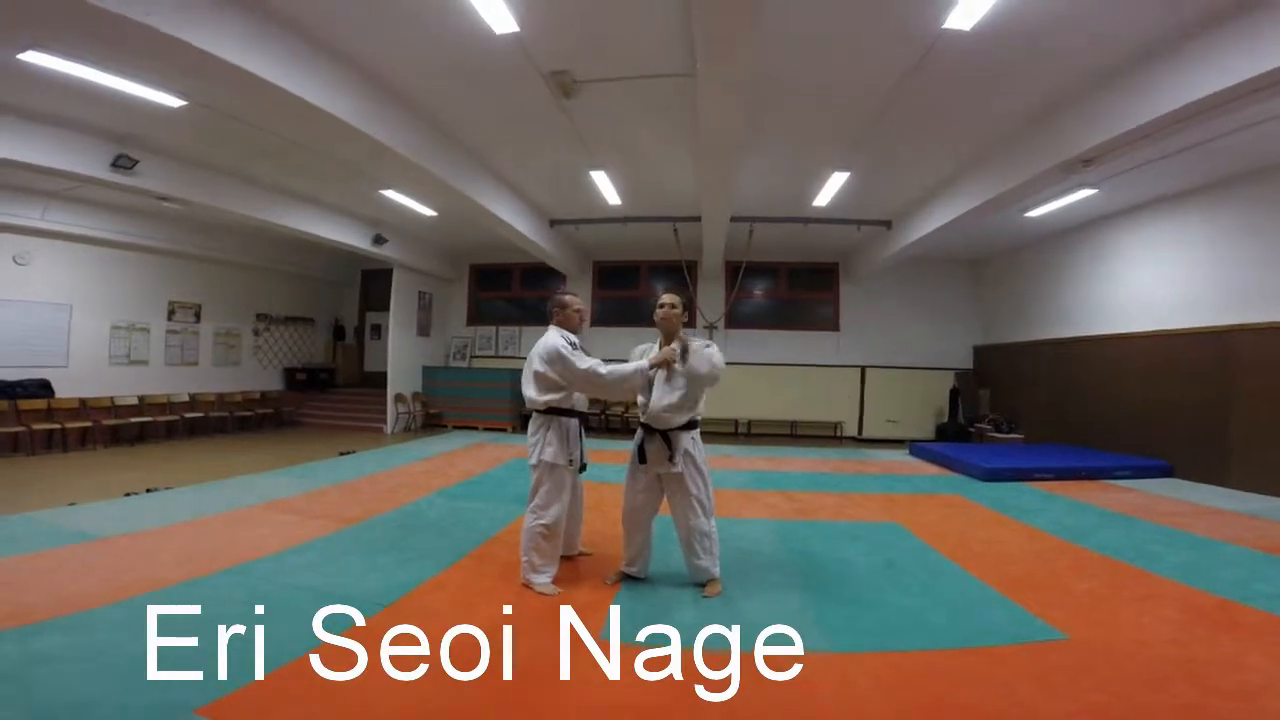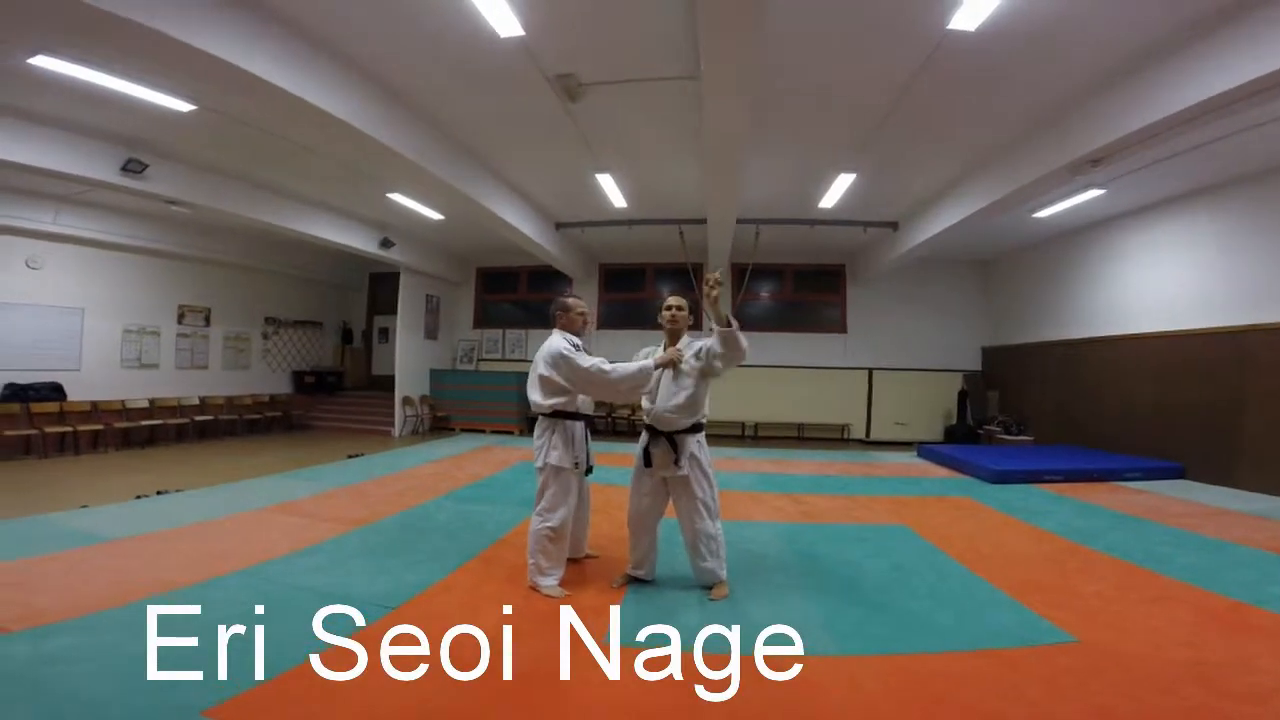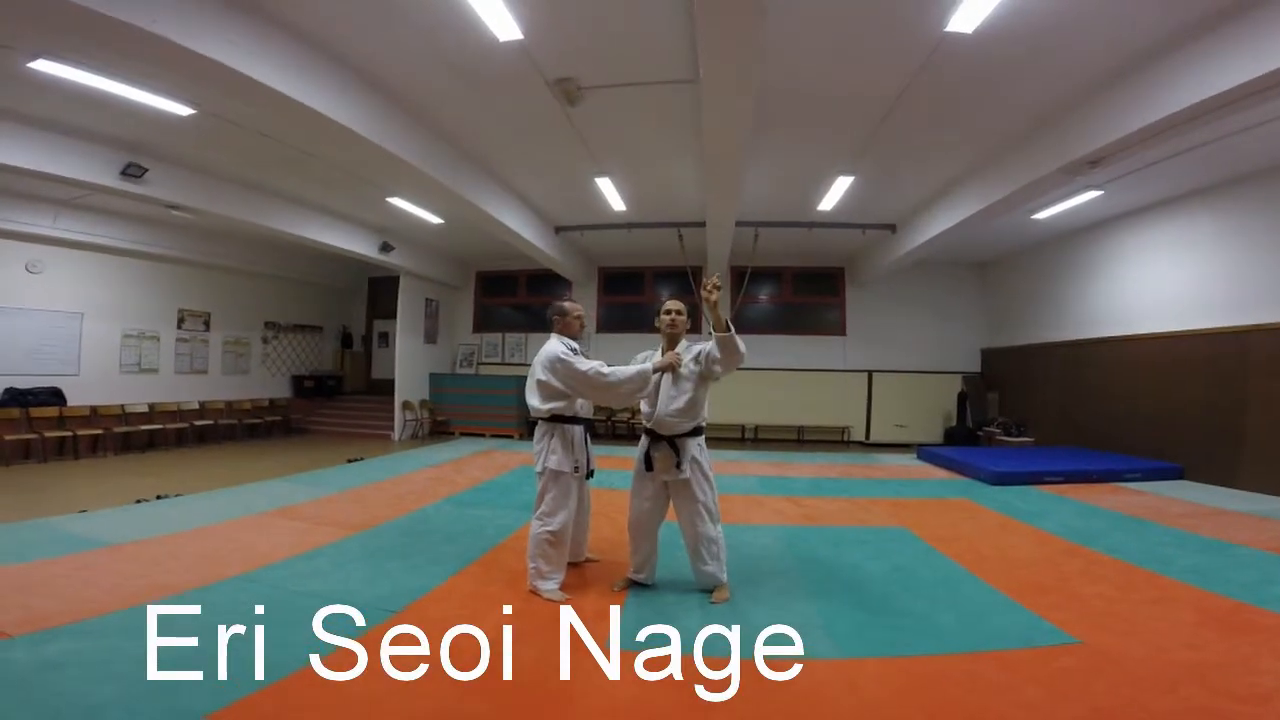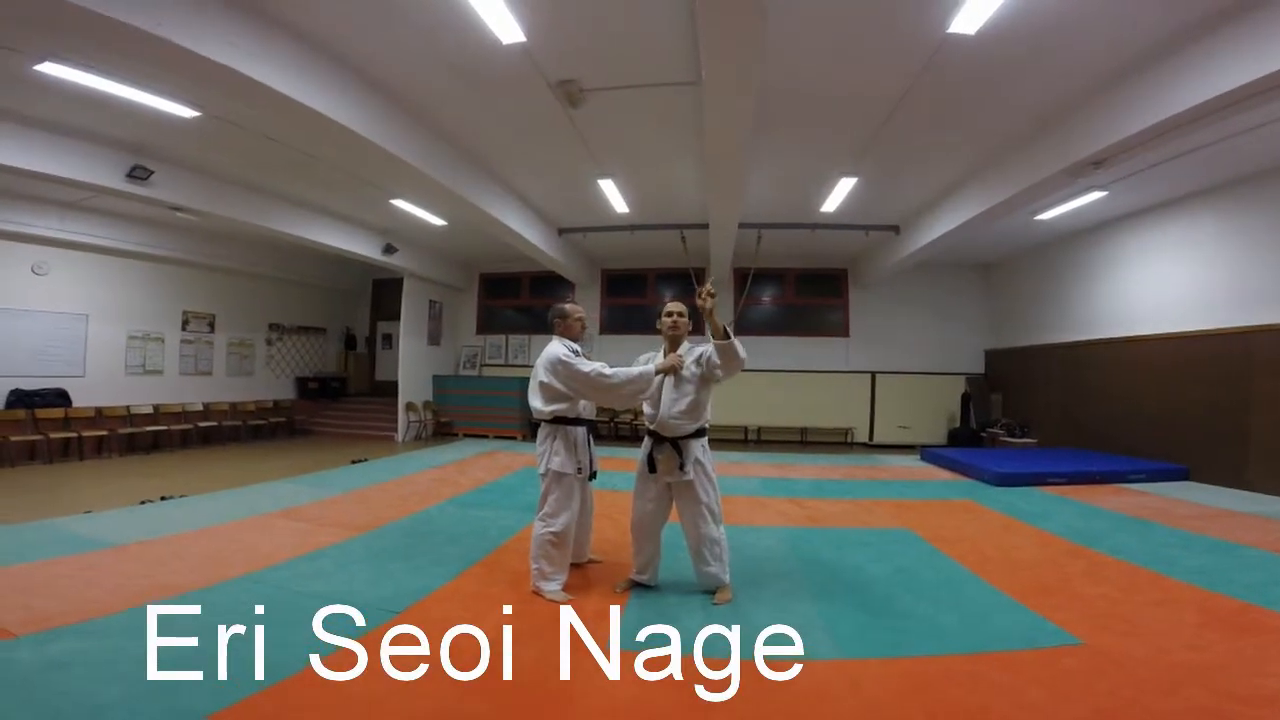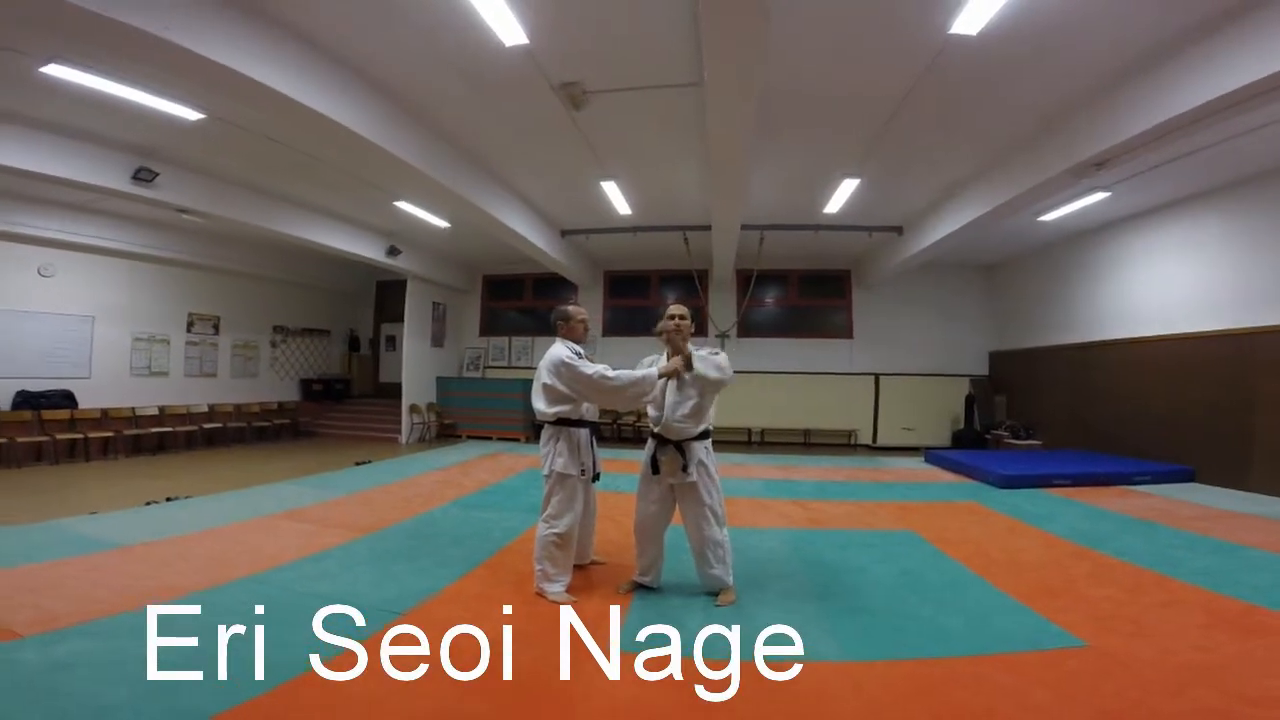
dt=0.2s
person 1, frame 1
left shoulder: (697, 348)
right shoulder: (642, 352)
left elbow: (713, 371)
left wrist: (682, 341)
left hip: (682, 443)
right hip: (647, 441)
left knee: (695, 513)
right knee: (636, 511)
left ankle: (709, 574)
right ankle: (633, 567)
person 1, frame 2
left shoulder: (702, 351)
right shoulder: (646, 355)
left elbow: (733, 352)
left wrist: (714, 308)
left hip: (687, 446)
right hip: (651, 445)
left knee: (700, 517)
right knee: (641, 514)
left ankle: (716, 576)
right ankle: (639, 569)
person 1, frame 3
left shoulder: (701, 355)
right shoulder: (643, 360)
left elbow: (732, 355)
left wrist: (714, 312)
left hip: (688, 449)
right hip: (651, 448)
left knee: (700, 520)
right knee: (641, 518)
left ankle: (716, 580)
right ankle: (640, 573)
person 1, frame 4
left shoulder: (702, 356)
right shoulder: (646, 361)
left elbow: (733, 361)
left wrist: (711, 318)
left hip: (691, 451)
right hip: (654, 449)
left knee: (703, 521)
right knee: (644, 519)
left ankle: (719, 581)
right ankle: (642, 574)
person 1, frame 5
left shoulder: (708, 357)
right shoulder: (650, 363)
left elbow: (720, 375)
left wrist: (681, 350)
left hip: (694, 452)
right hip: (658, 451)
left knee: (707, 523)
right knee: (647, 520)
left ankle: (722, 582)
right ankle: (645, 576)
person 2, frame 1
left shoulder: (563, 343)
right shoulder: (554, 346)
left elbow: (584, 380)
right elbow: (598, 376)
right wrist: (650, 364)
left hip: (565, 429)
right hip: (552, 431)
left knee: (570, 495)
right knee: (547, 504)
left ankle: (566, 546)
right ankle: (536, 573)
person 2, frame 2
left shoulder: (568, 346)
right shoulder: (558, 350)
left elbow: (589, 381)
right elbow: (604, 376)
right wrist: (656, 363)
left hip: (572, 432)
right hip: (558, 435)
left knee: (576, 498)
right knee: (554, 507)
left ankle: (573, 549)
right ankle: (543, 576)
person 2, frame 3
left shoulder: (566, 351)
right shoulder: (556, 354)
left elbow: (588, 385)
right elbow: (602, 379)
right wrist: (655, 367)
left hip: (571, 436)
right hip: (558, 439)
left knee: (577, 502)
right knee: (554, 511)
left ankle: (573, 553)
right ankle: (543, 579)
person 2, frame 4
left shoulder: (568, 353)
right shoulder: (558, 356)
left elbow: (590, 387)
right elbow: (604, 379)
right wrist: (657, 368)
left hip: (575, 438)
right hip: (561, 440)
left knee: (580, 504)
right knee: (557, 512)
left ankle: (576, 554)
right ankle: (546, 580)
person 2, frame 5
left shoulder: (571, 355)
right shoulder: (561, 358)
left elbow: (593, 389)
right elbow: (607, 382)
right wrist: (660, 372)
left hip: (578, 439)
right hip: (564, 442)
left knee: (583, 505)
right knee: (561, 514)
left ankle: (579, 555)
right ankle: (549, 582)
